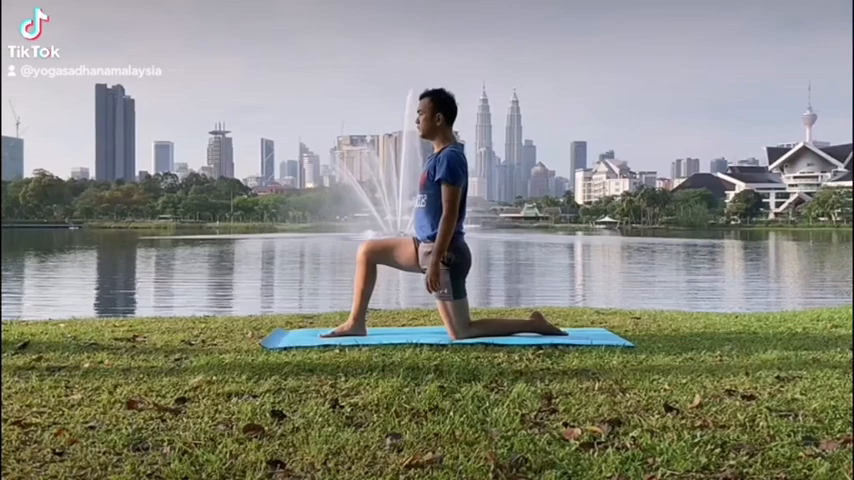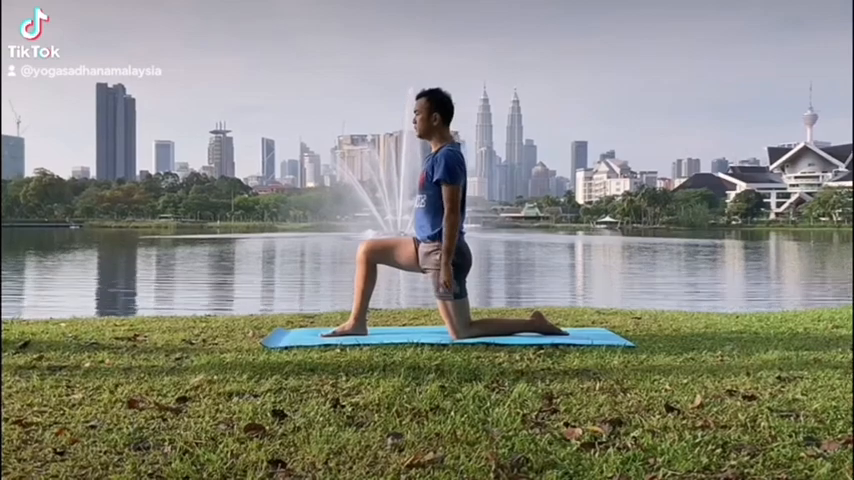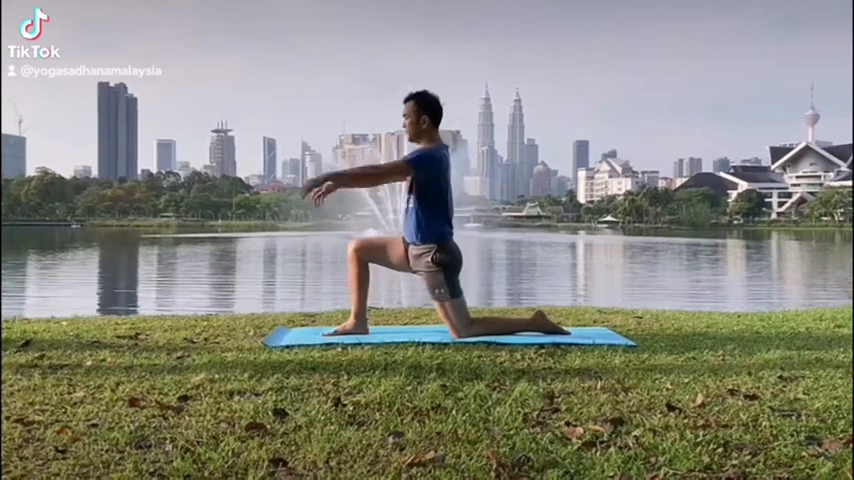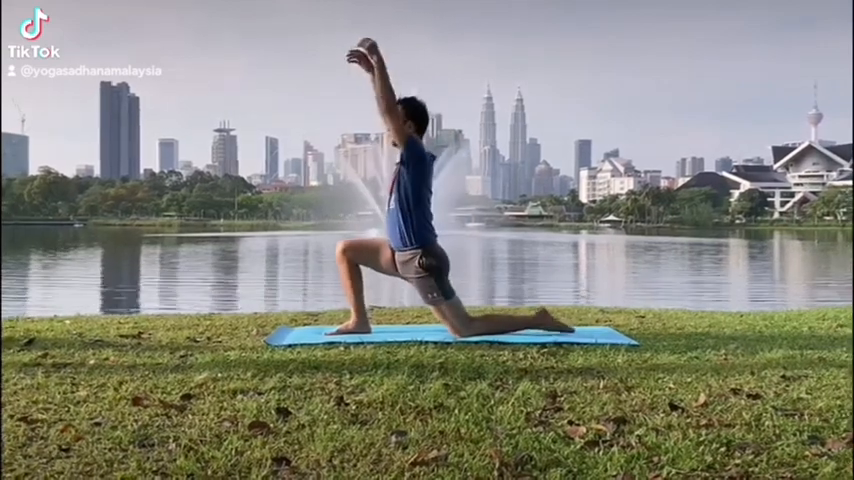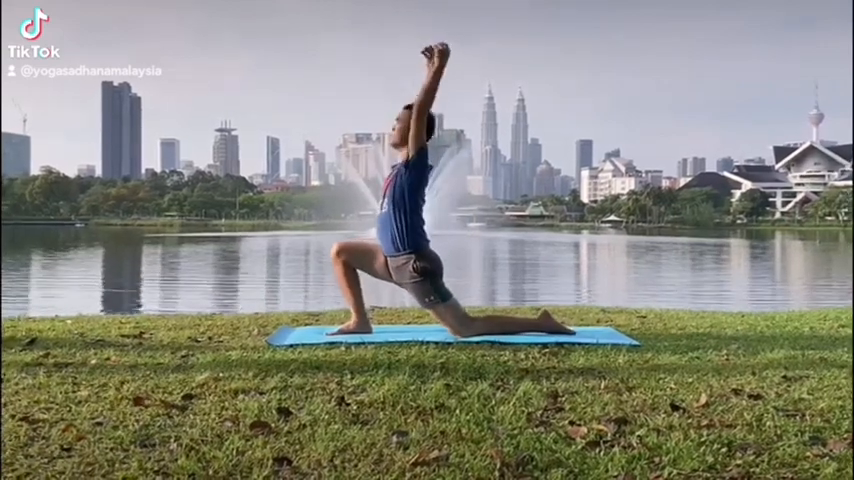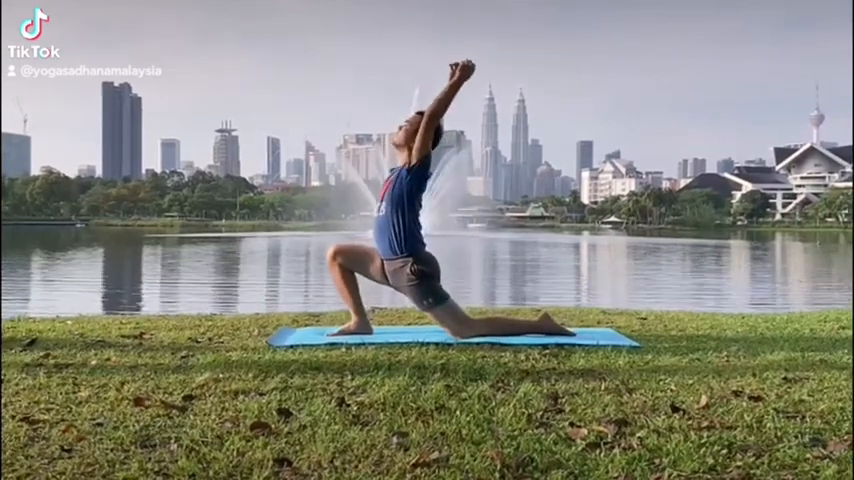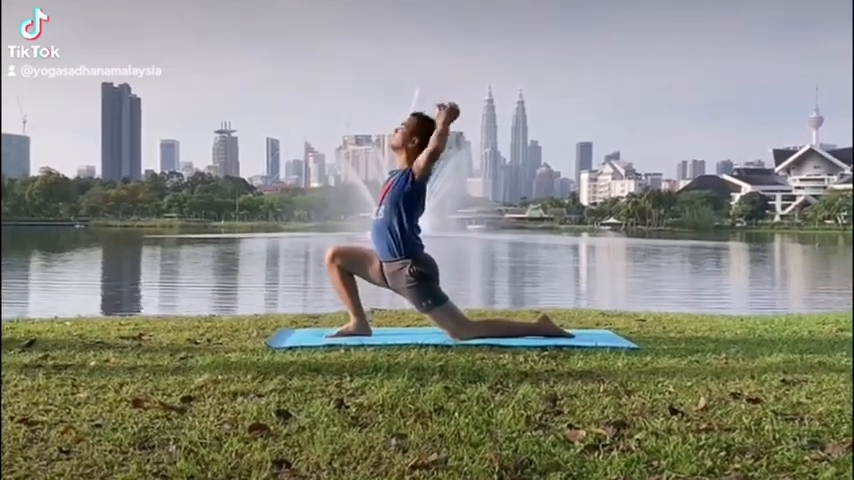
dt=0.5s
person 1, frame 1
left shoulder: (450, 158)
right shoulder: (439, 155)
left elbow: (450, 214)
left wrist: (434, 264)
left hip: (444, 252)
right hip: (426, 245)
left knee: (461, 332)
right knee: (367, 251)
left ankle: (533, 324)
right ankle: (356, 323)
person 1, frame 2
left shoulder: (447, 157)
right shoulder: (437, 155)
left elbow: (452, 213)
left wrist: (446, 264)
left hip: (441, 252)
right hip: (425, 246)
left knee: (462, 332)
right knee: (367, 250)
left ankle: (533, 324)
right ankle: (357, 322)
person 1, frame 3
left shoulder: (429, 157)
right shoulder: (431, 155)
left elbow: (378, 174)
right elbow: (383, 174)
left wrist: (332, 177)
right wrist: (338, 181)
left hip: (435, 255)
right hip: (417, 247)
left knee: (463, 330)
right knee: (357, 249)
left ankle: (534, 323)
right ankle: (358, 321)
person 1, frame 4
left shoulder: (416, 157)
right shoulder: (412, 159)
left elbow: (387, 110)
right elbow: (390, 110)
left wrist: (377, 61)
right wrist: (372, 69)
left hip: (421, 260)
right hip: (402, 254)
left knee: (465, 328)
right knee: (345, 250)
left ankle: (537, 320)
right ankle: (358, 321)
person 1, frame 5
left shoulder: (415, 164)
right shoulder: (404, 166)
left elbow: (420, 112)
right elbow: (419, 111)
left wrist: (438, 68)
right wrist: (433, 69)
left hip: (415, 265)
right hip: (395, 259)
left knee: (466, 328)
right knee: (340, 252)
left ankle: (540, 323)
right ankle: (359, 321)
person 1, frame 6
left shoulder: (415, 169)
right shoulder: (402, 170)
left elbow: (430, 120)
right elbow: (430, 119)
left wrist: (457, 82)
right wrist: (454, 82)
left hip: (411, 268)
right hip: (391, 263)
left knee: (465, 329)
right knee: (336, 255)
left ankle: (539, 325)
right ankle: (360, 322)
person 1, frame 7
left shoulder: (413, 174)
right shoulder: (401, 175)
left elbow: (434, 150)
left wrist: (445, 121)
left hip: (410, 270)
right hip: (391, 265)
left knee: (464, 332)
right knee: (336, 257)
left ankle: (538, 327)
right ankle: (359, 323)
